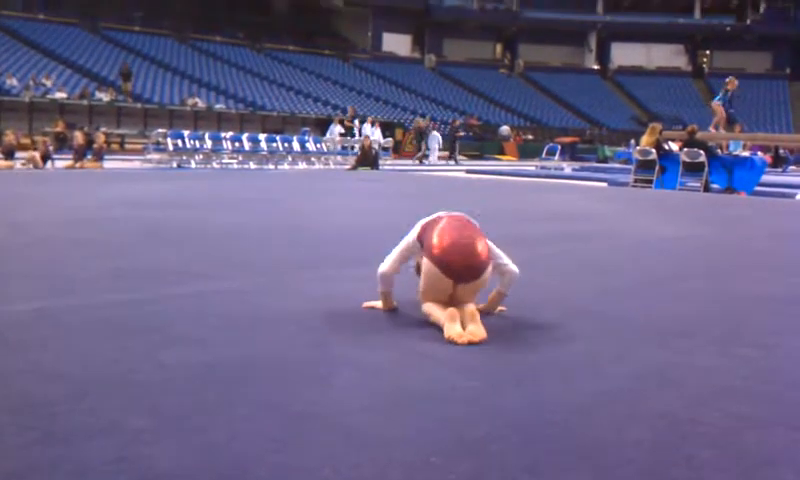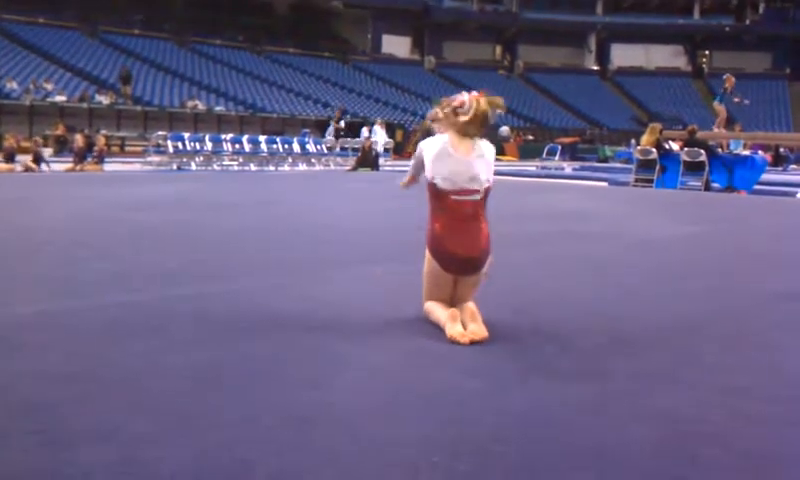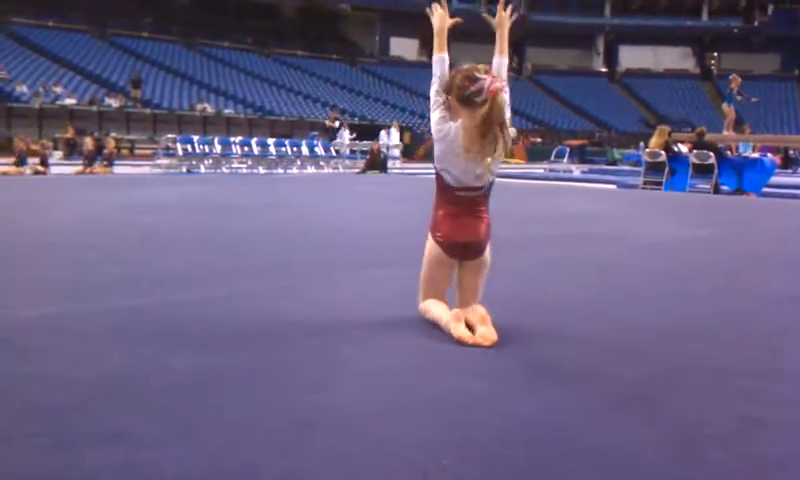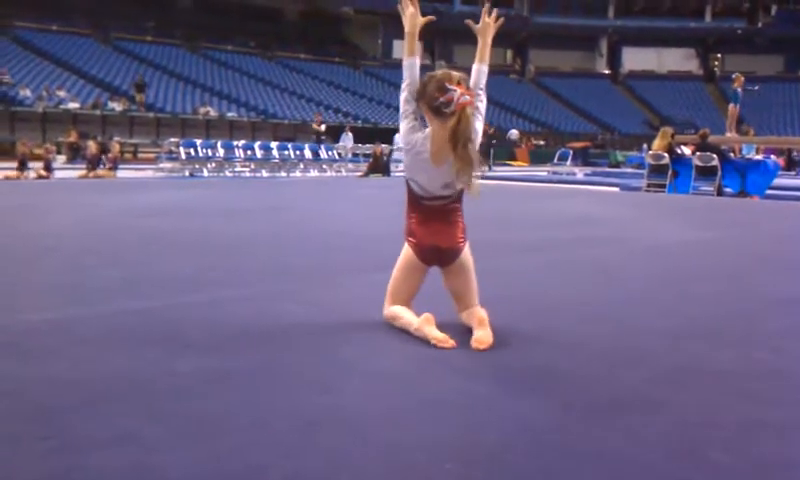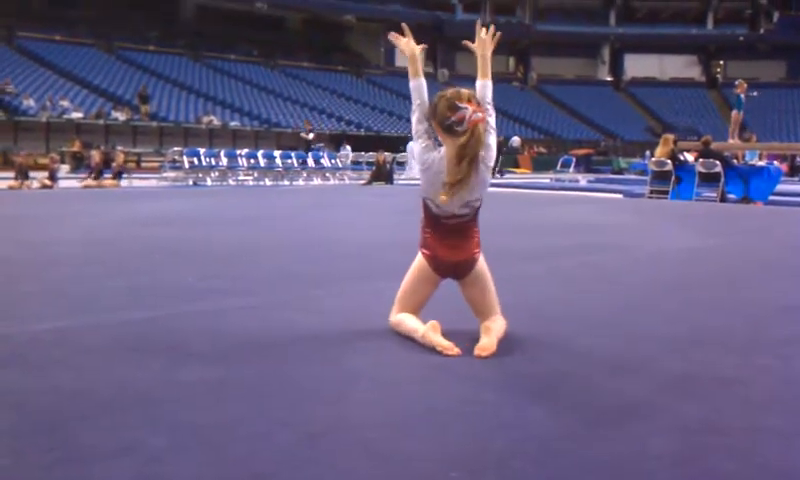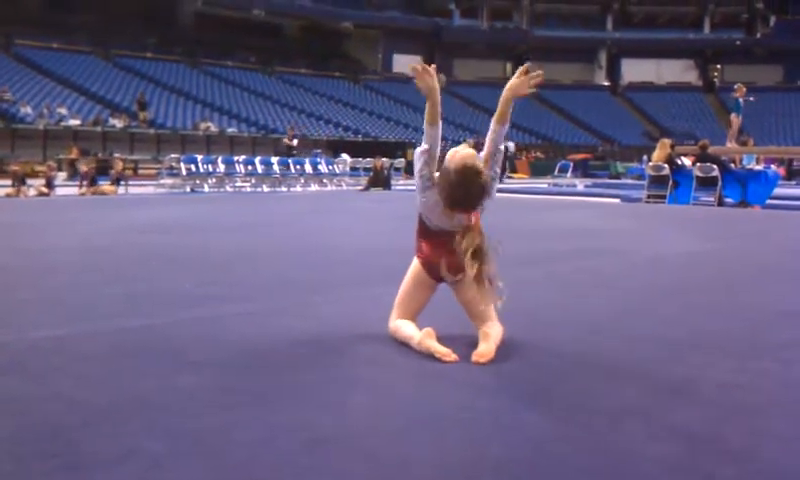
dt=0.4s
person 1, frame 1
left shoulder: (424, 226)
left elbow: (385, 270)
right elbow: (512, 271)
left wrist: (387, 303)
right wrist: (491, 305)
left hip: (441, 248)
right hip: (476, 249)
left knee: (430, 303)
right knee: (463, 303)
left ankle: (446, 317)
right ankle: (470, 314)
person 1, frame 2
left shoulder: (431, 146)
right shoulder: (488, 150)
left wrist: (410, 178)
left hip: (442, 242)
right hip: (478, 244)
left knee: (433, 302)
right knee: (463, 301)
left ankle: (447, 318)
right ankle: (469, 314)
person 1, frame 3
left shoulder: (444, 132)
right shoulder: (499, 134)
left elbow: (438, 84)
right elbow: (500, 84)
left wrist: (439, 32)
right wrist: (502, 34)
left hip: (444, 229)
right hip: (478, 231)
left knee: (429, 301)
right knee: (468, 305)
left ankle: (451, 320)
right ankle: (477, 317)
person 1, frame 4
left shoulder: (412, 141)
right shoulder: (470, 140)
left elbow: (407, 88)
right elbow: (479, 91)
left wrist: (412, 32)
right wrist: (485, 40)
left hip: (419, 238)
right hip: (454, 237)
left knee: (393, 309)
right knee: (469, 309)
left ankle: (419, 324)
right ankle: (480, 321)
person 1, frame 5
left shoulder: (428, 160)
right shoulder: (485, 158)
left elbow: (418, 108)
right elbow: (487, 106)
left wrist: (413, 60)
right wrist: (483, 56)
left hip: (434, 253)
right hip: (469, 254)
left knee: (399, 316)
right knee: (495, 318)
left ankle: (426, 333)
right ankle: (490, 331)
person 1, frame 6
left shoulder: (428, 191)
right shoulder: (482, 189)
left elbow: (426, 150)
right elbow: (494, 146)
left wrist: (431, 99)
right wrist: (507, 97)
left hip: (429, 257)
right hip: (465, 256)
left knee: (398, 321)
right knee: (489, 324)
left ankle: (420, 337)
right ankle: (488, 336)
